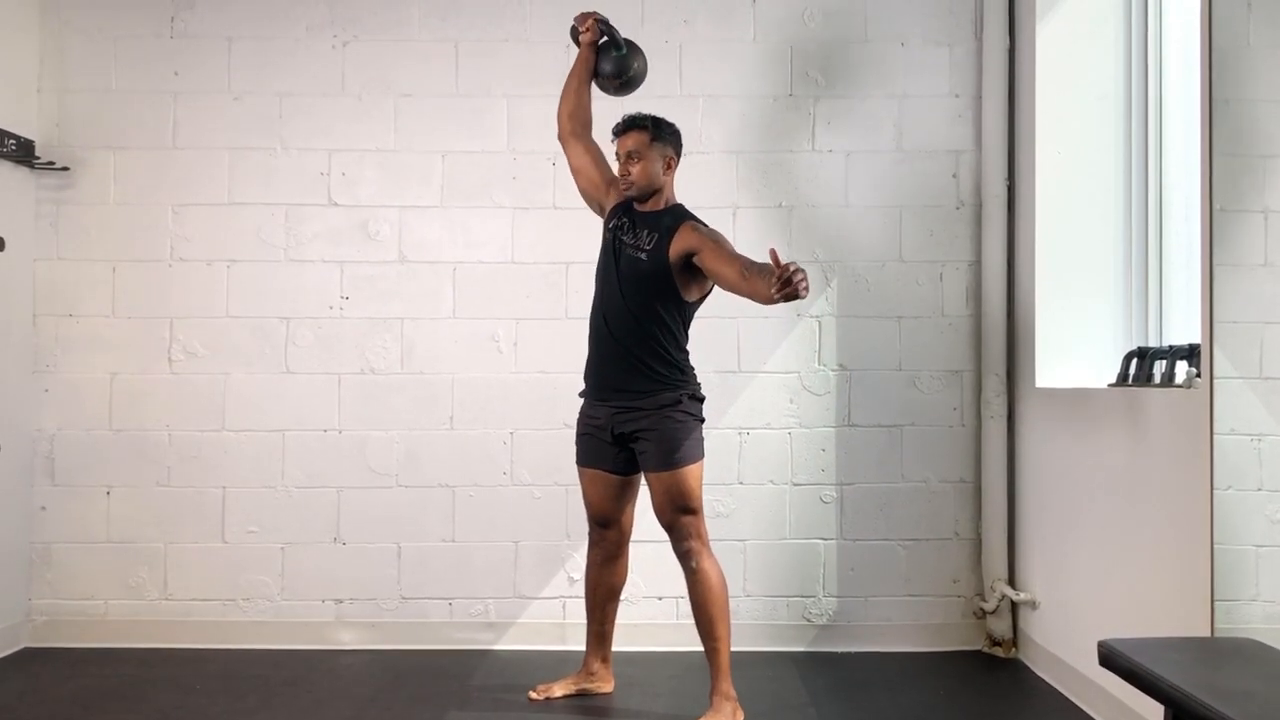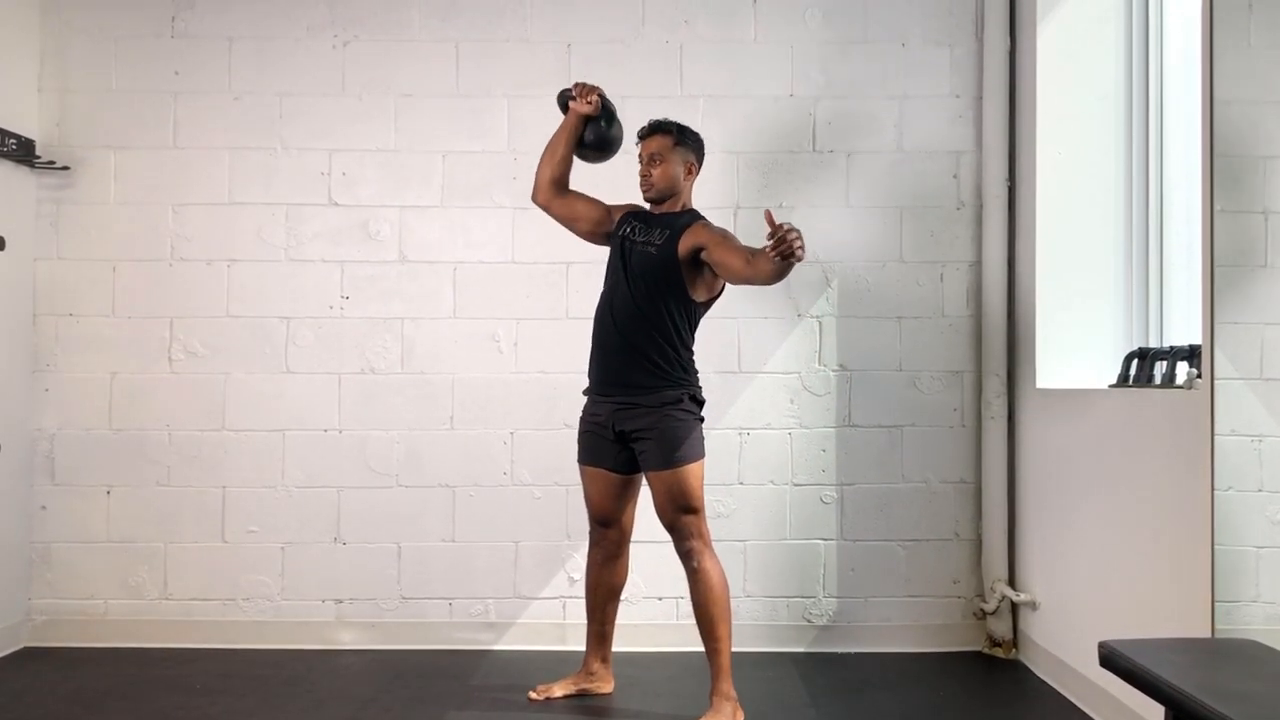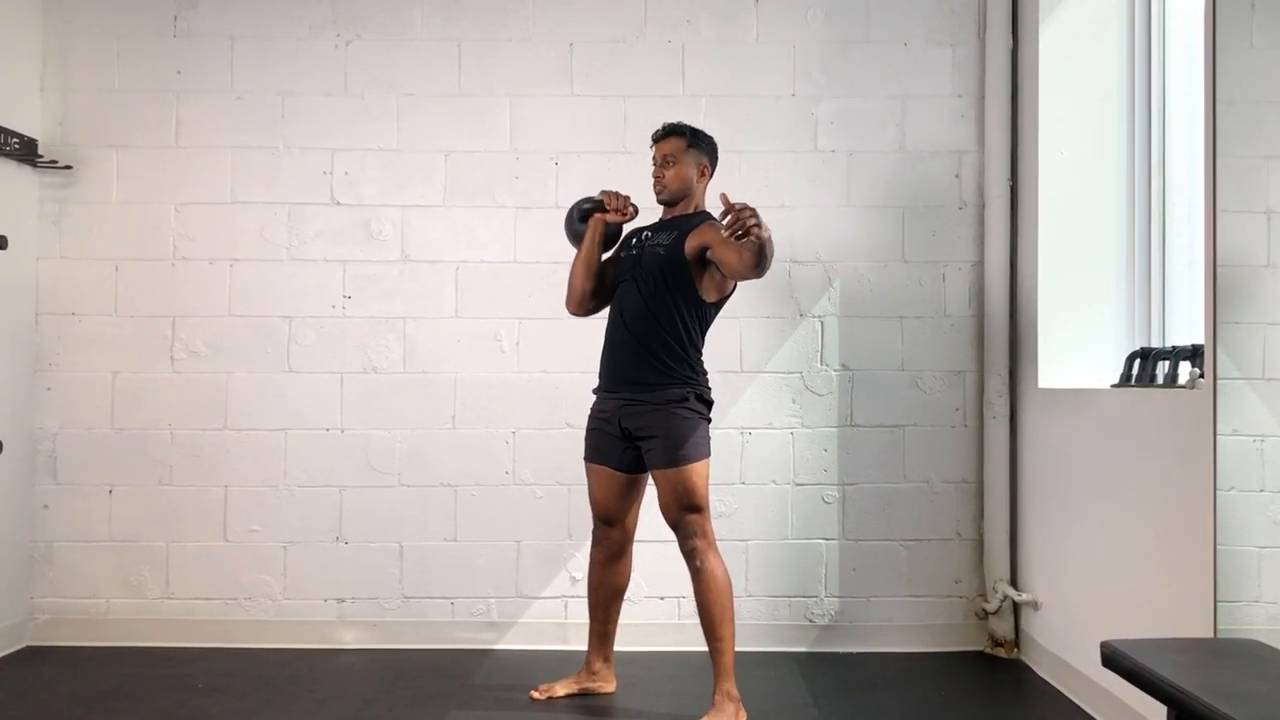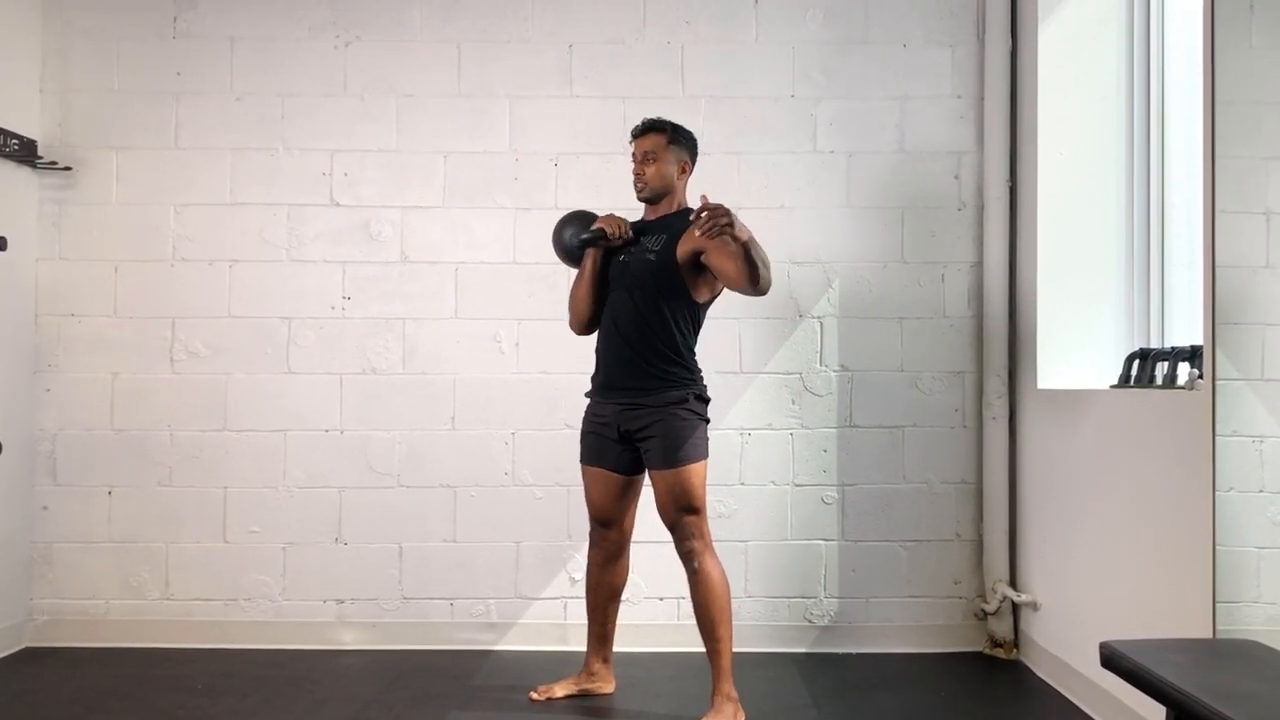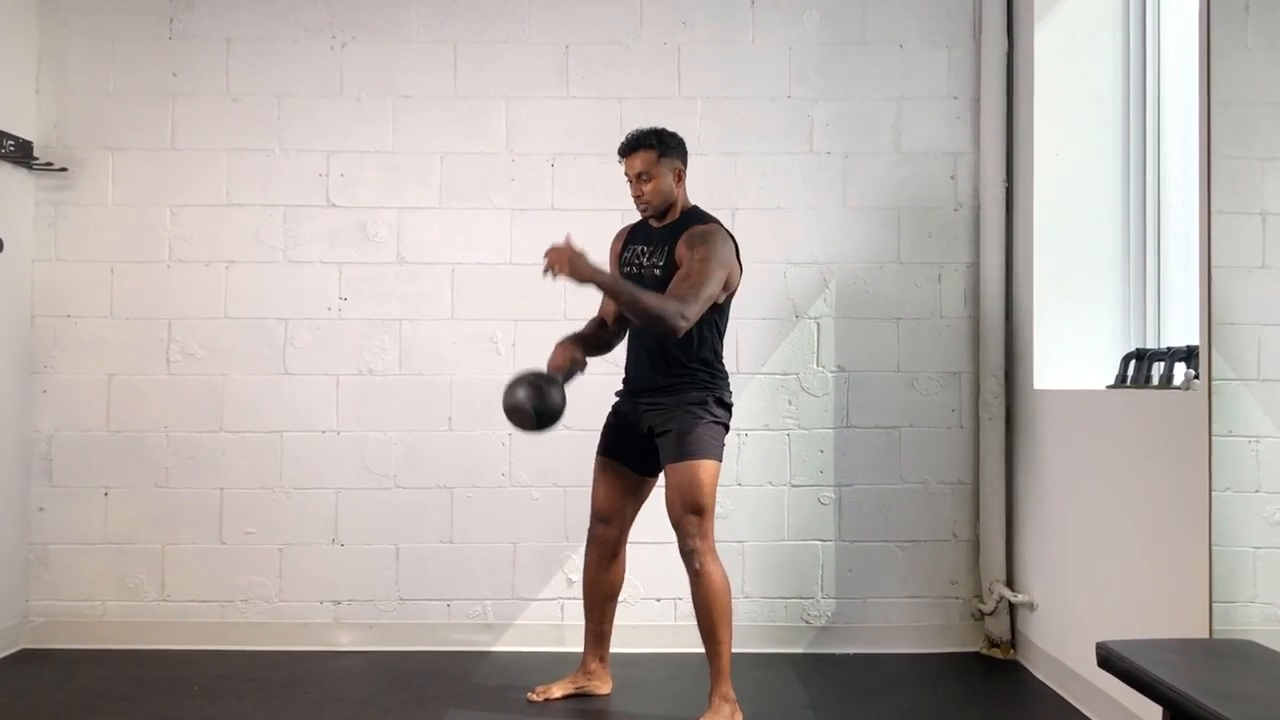
dt=0.4s
person 1, frame 1
left shoulder: (689, 235)
right shoulder: (617, 211)
left elbow: (748, 275)
right elbow: (570, 132)
left wrist: (782, 283)
right wrist: (587, 52)
left hip: (664, 410)
right hip: (602, 407)
left knee: (689, 542)
right knee: (606, 536)
person 1, frame 2
left shoulder: (698, 235)
right shoulder: (626, 221)
left elbow: (757, 269)
right elbow: (547, 194)
left wrist: (785, 254)
right wrist: (575, 119)
left hip: (665, 407)
right hip: (604, 404)
left knee: (691, 542)
right knee: (606, 534)
right ankle: (596, 667)
person 1, frame 3
left shoulder: (708, 234)
right shoulder: (638, 237)
left elbow: (753, 264)
right elbow: (579, 302)
left wrist: (759, 234)
right wrist: (596, 228)
left hip: (672, 405)
right hip: (612, 402)
left knee: (695, 541)
right knee: (609, 535)
right ankle: (597, 667)
person 1, frame 4
left shoulder: (699, 235)
right shoulder: (623, 235)
left elbow: (758, 284)
right elbow: (582, 323)
left wrist: (743, 234)
right wrist: (596, 249)
left hip: (669, 407)
right hip: (607, 405)
left knee: (692, 544)
right knee: (606, 537)
right ankle: (597, 669)
person 1, frame 5
left shoulder: (706, 239)
right shoulder: (628, 240)
left elbow: (676, 318)
left wrist: (596, 275)
right wrist: (577, 344)
left hip: (693, 404)
right hip: (636, 404)
left knee: (694, 544)
right knee: (604, 534)
right ankle: (594, 669)
